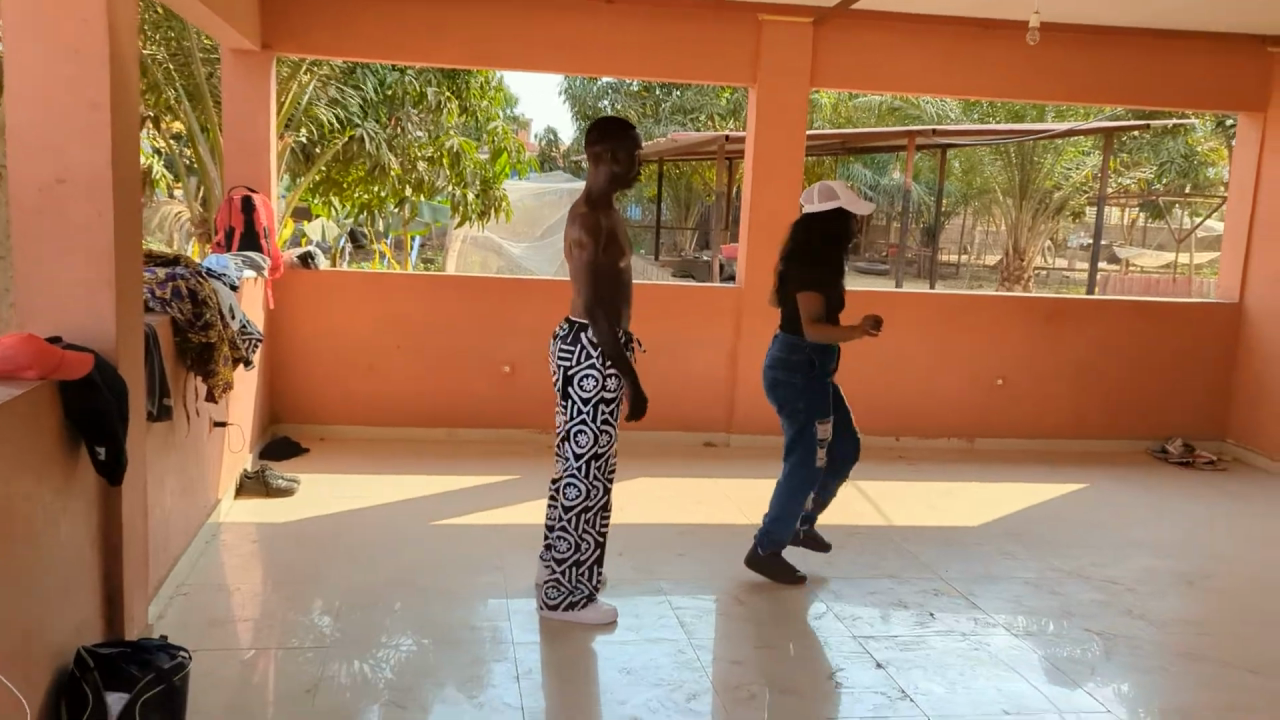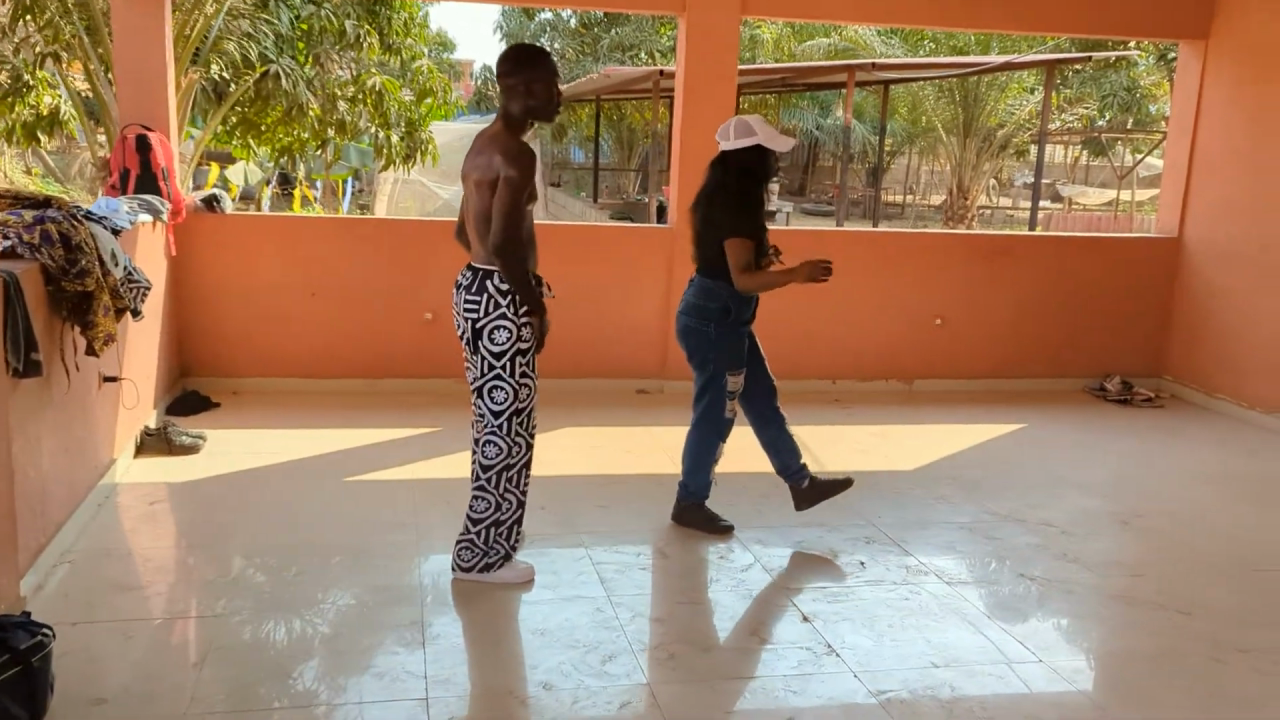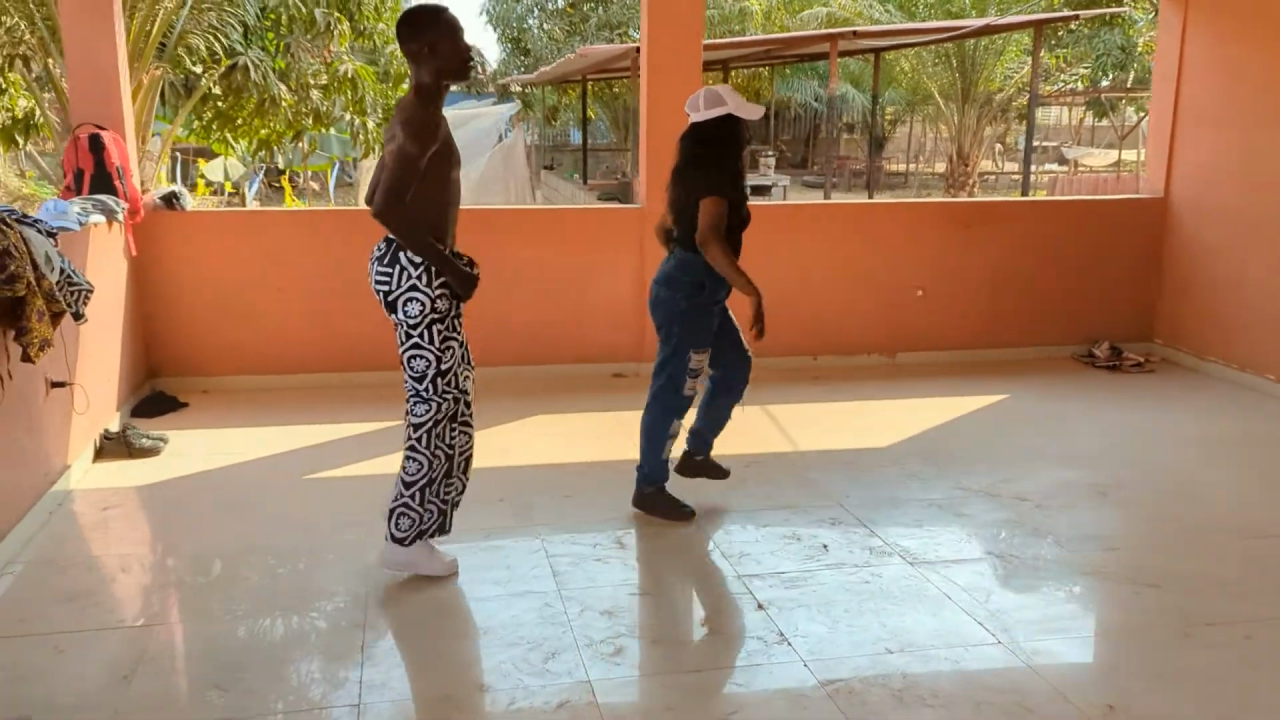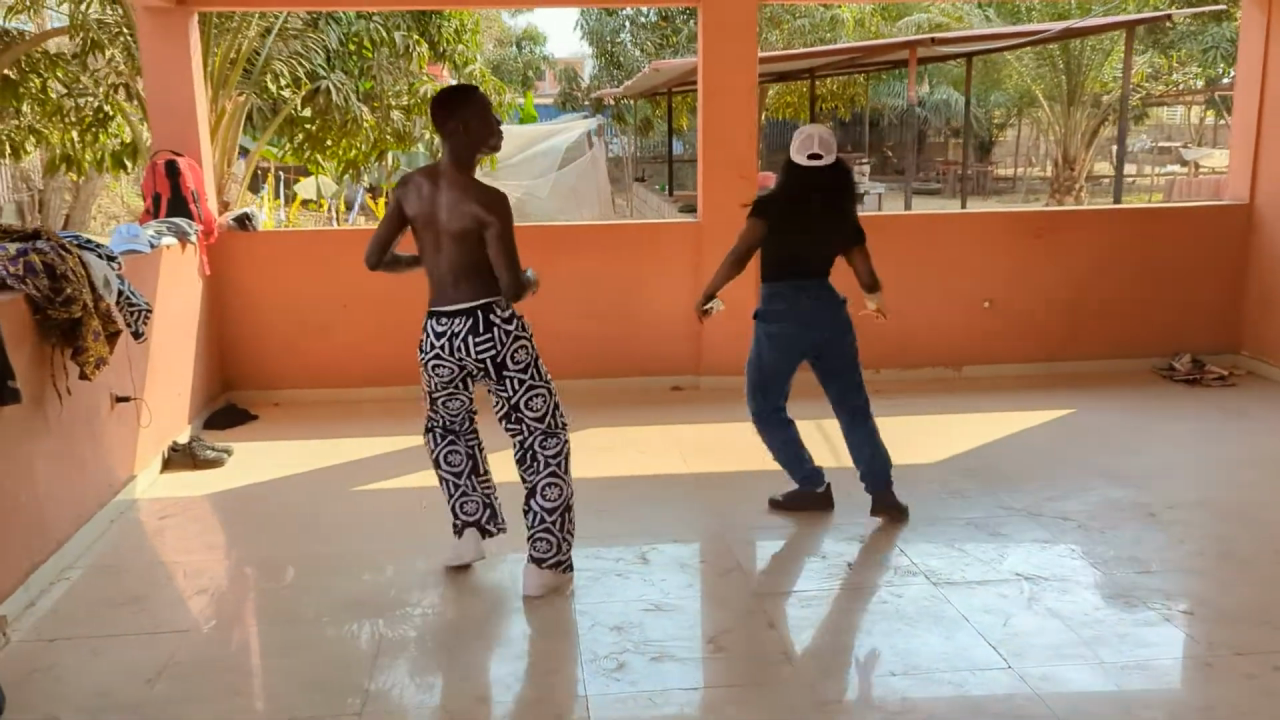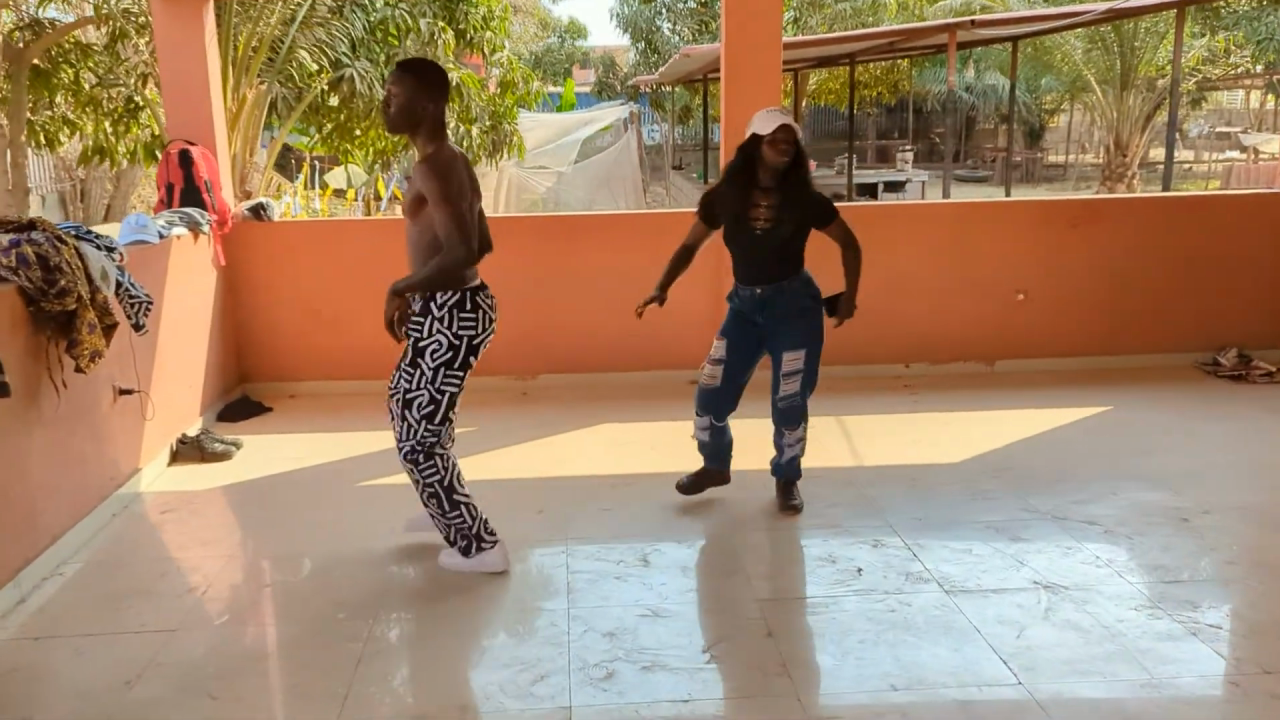
dt=0.7s
person 1, frame 1
left shoulder: (591, 211)
right shoulder: (596, 219)
right elbow: (595, 306)
left wrist: (618, 364)
right wrist: (628, 377)
left hip: (578, 344)
right hip: (593, 351)
left knee: (575, 464)
right knee: (588, 472)
left ankle: (557, 564)
right ankle: (566, 594)
person 1, frame 2
left shoulder: (483, 144)
right shoulder: (515, 154)
right elbow: (503, 242)
right wrist: (537, 305)
left hip: (477, 287)
right hip: (503, 297)
left knee: (494, 421)
right knee: (507, 429)
left ankle: (487, 537)
right ankle: (481, 556)
person 1, frame 3
left shoulder: (421, 114)
right shoulder: (420, 118)
left elbow: (380, 200)
right elbow: (383, 206)
left wrist: (444, 253)
right wrist: (449, 262)
left hip: (421, 272)
right hip: (417, 276)
left knee: (451, 396)
right knee: (435, 404)
left ankle: (422, 516)
right ankle: (406, 538)
person 1, frame 4
left shoulder: (410, 186)
right shoulder: (488, 202)
left elbow: (373, 260)
right elbow: (511, 289)
right wrist: (529, 280)
left hip: (437, 334)
right hip: (491, 329)
left knee: (447, 427)
right knee: (544, 439)
left ankle: (469, 531)
right ankle: (546, 564)
person 1, frame 5
left shoulder: (433, 167)
right shoulder: (447, 164)
left elbow: (466, 249)
right elbow: (472, 243)
left wrist: (404, 289)
right wrist: (409, 290)
left hip: (452, 314)
right hip: (437, 310)
left knee: (422, 433)
right knee: (411, 409)
left ankle: (479, 547)
right ankle: (449, 515)
person 2, frame 1
left shoulder: (810, 257)
right shoulder: (813, 263)
left elbow: (778, 300)
right elbow: (813, 328)
right wrist: (856, 330)
left hip: (808, 369)
right hip: (799, 370)
left knee: (844, 447)
right knee: (807, 463)
left ankle: (801, 524)
right ankle: (765, 551)
person 2, frame 2
left shoulder: (731, 199)
right shoulder: (733, 205)
right elbow: (743, 278)
left wrist: (766, 258)
right wrist: (798, 272)
left hip: (725, 316)
right hip: (712, 318)
left knee: (762, 399)
right knee: (716, 412)
left ankle: (801, 483)
right ankle: (689, 504)
person 2, frame 3
left shoulder: (699, 171)
right shoulder: (715, 175)
left elbow: (667, 231)
right elbow: (708, 240)
right wrist: (751, 289)
left hip: (690, 288)
right hip: (688, 294)
left knee: (737, 366)
right knee: (673, 390)
left ankle: (697, 453)
right ankle: (650, 487)
person 2, frame 4
left shoulder: (771, 206)
right shoulder: (841, 216)
left elbow: (737, 257)
right elbow: (868, 281)
left wrist: (706, 296)
right wrist: (875, 300)
left hip: (779, 317)
right hip: (827, 315)
left knee: (766, 409)
right knee: (853, 406)
left ankle: (813, 488)
right ankle: (882, 493)
person 2, frame 5
left shoulder: (806, 198)
right shoulder: (727, 197)
left elbow: (849, 242)
right elbow: (689, 246)
left wrist: (849, 292)
right wrist: (661, 288)
left hip: (796, 307)
right hip: (745, 306)
left knee: (790, 404)
right knee: (712, 394)
left ankle: (788, 478)
right ankle: (715, 465)
